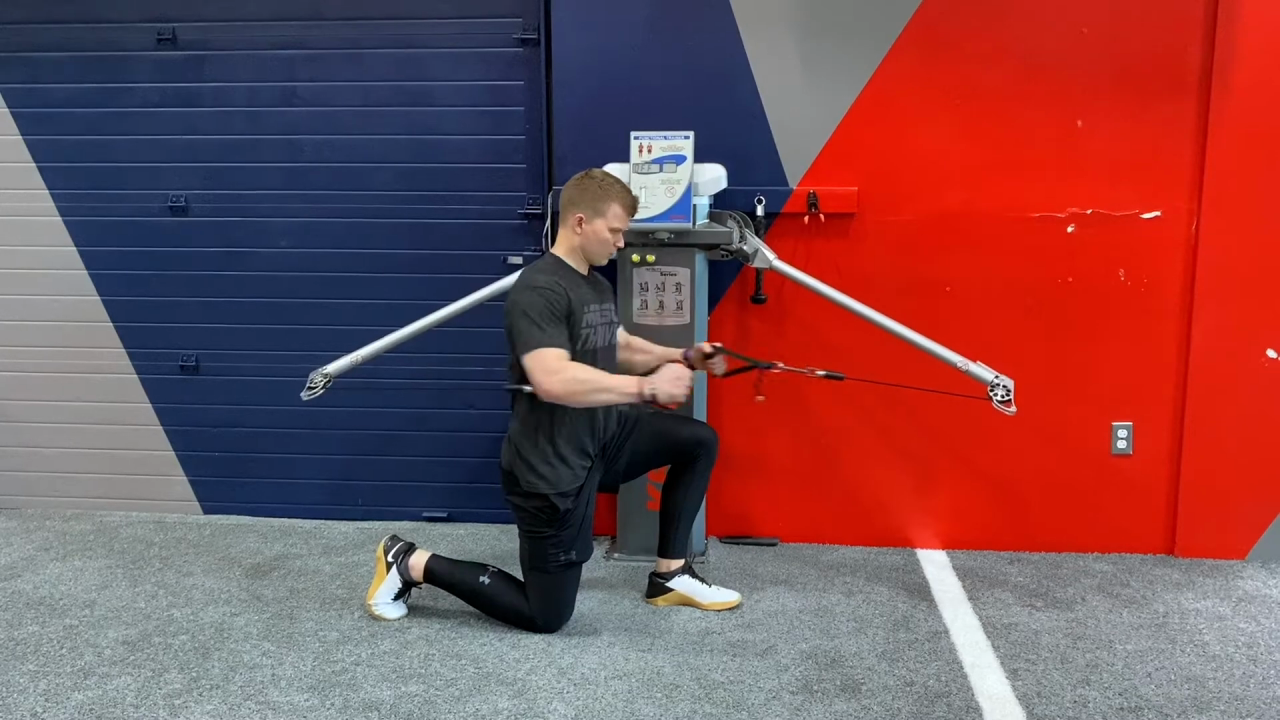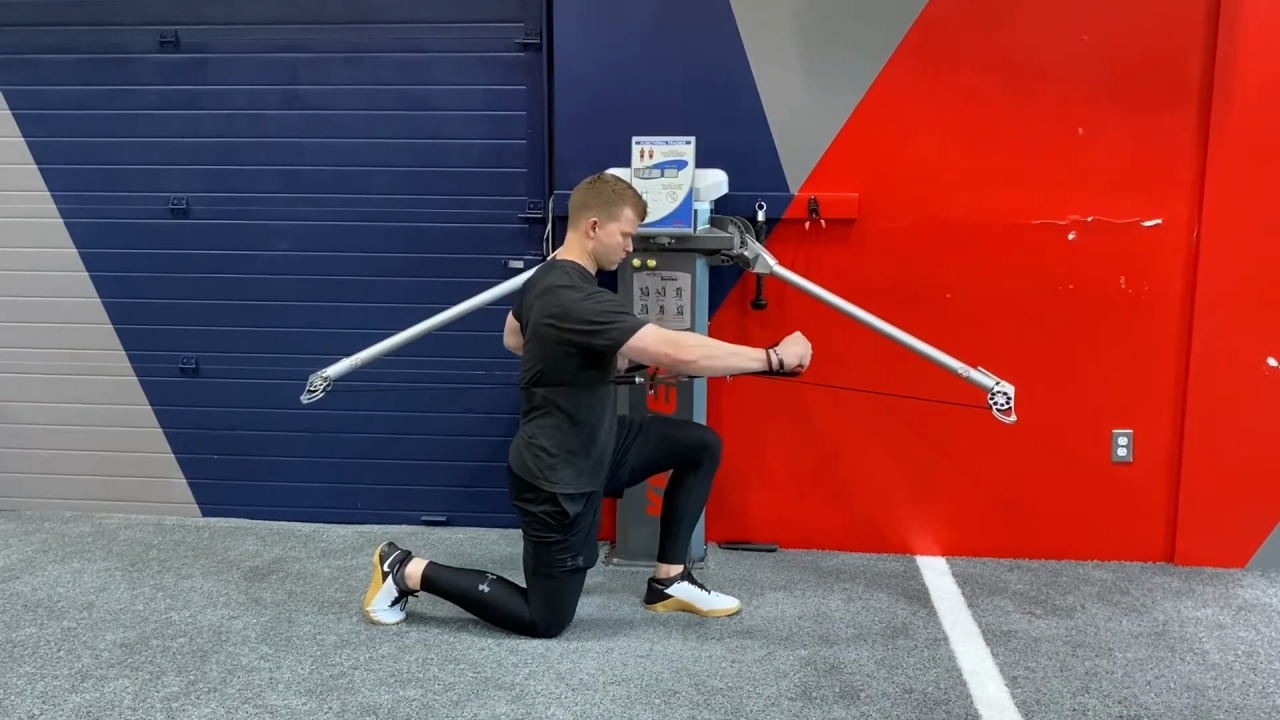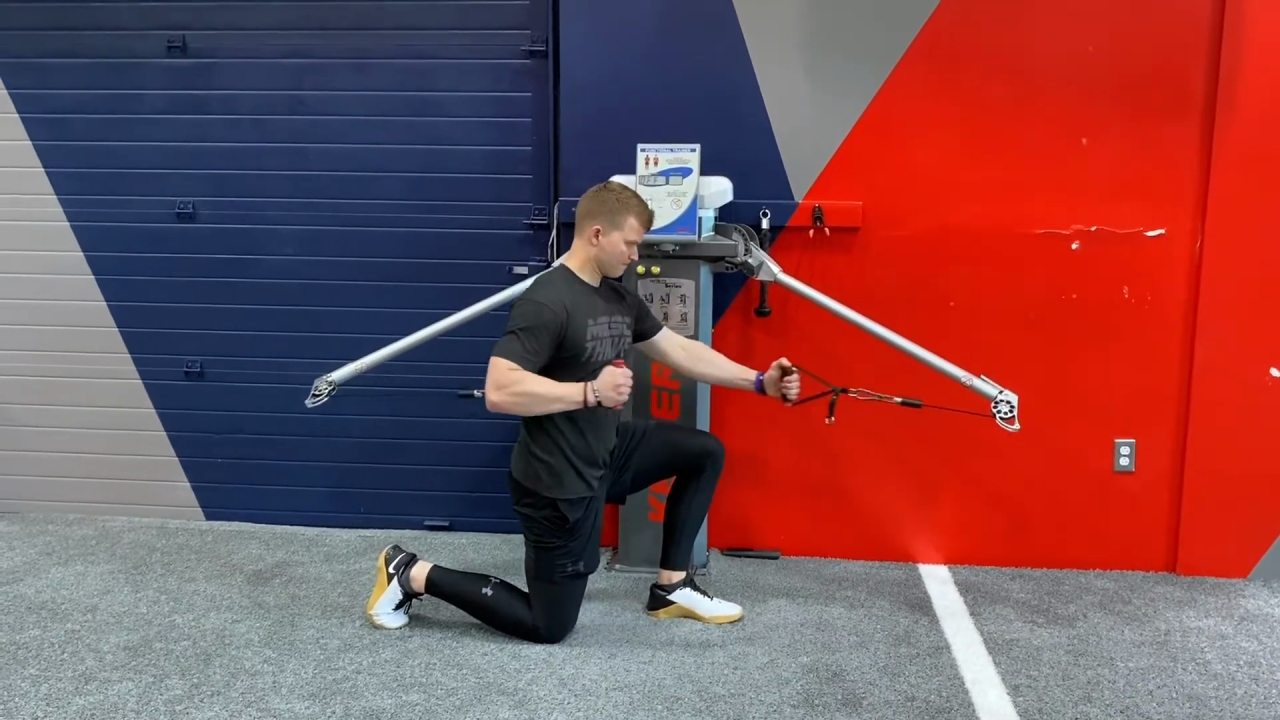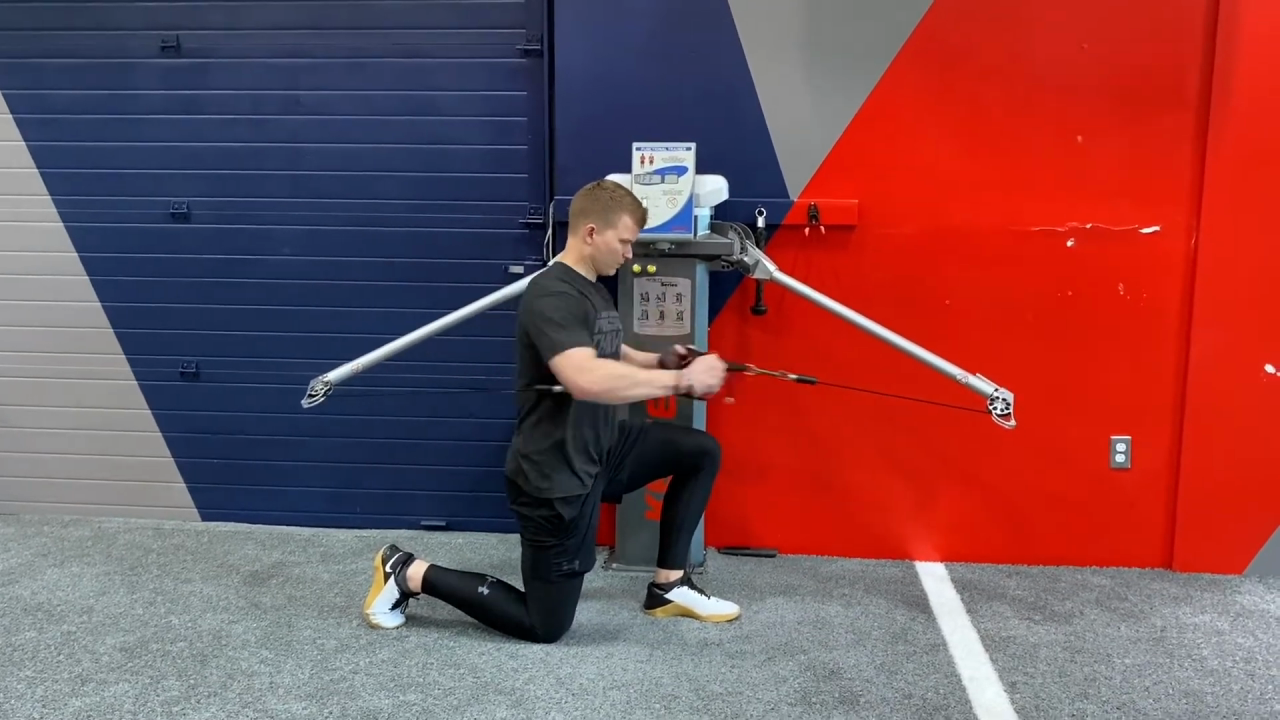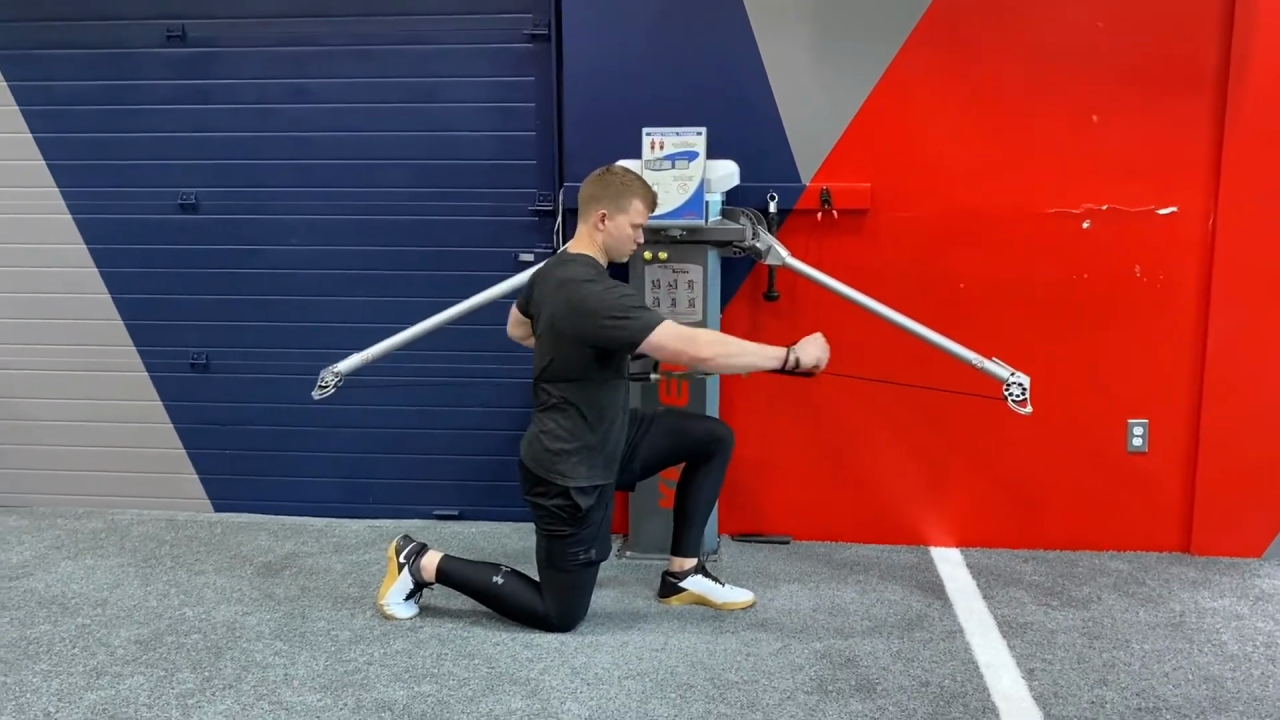
dt=1s
person 1, frame 1
left shoulder: (595, 284)
right shoulder: (539, 291)
left elbow: (618, 347)
right elbow: (553, 382)
left wrist: (685, 358)
right wrist: (649, 387)
left hip: (598, 438)
right hip: (548, 470)
left knee: (699, 441)
right knee: (546, 616)
left ankle: (669, 575)
right ankle: (410, 563)
person 1, frame 2
left shoulder: (549, 277)
right shoulder: (575, 299)
left elbow: (513, 337)
right elbow: (675, 352)
right wrist: (773, 356)
left hip: (592, 447)
right hip: (558, 475)
left knee: (701, 446)
right knee: (546, 619)
left ankle: (668, 581)
right ankle: (408, 571)
person 1, frame 3
left shoulder: (619, 298)
right shoulder: (547, 303)
left elbow: (679, 351)
right elbow: (500, 392)
left wrist: (759, 381)
right wrist: (588, 392)
left hip: (606, 451)
right hip: (557, 480)
left knee: (705, 452)
right knee: (549, 626)
left ankle: (671, 587)
right ankle: (413, 574)
person 1, frame 4
left shoulder: (593, 289)
right shoulder: (552, 297)
right elbow: (589, 383)
left wrist: (666, 361)
right wrist: (680, 380)
left hip: (599, 449)
right hip: (554, 476)
left knee: (701, 451)
right knee: (544, 626)
left ankle: (667, 586)
right ankle: (409, 574)
person 1, frame 5
left shoulder: (558, 271)
right shoulder: (592, 292)
left elbow: (519, 329)
right elbow: (693, 348)
right wrist: (792, 354)
right hip: (570, 469)
left knee: (713, 438)
right knee: (560, 614)
left ankle: (682, 576)
right ankle: (424, 564)
